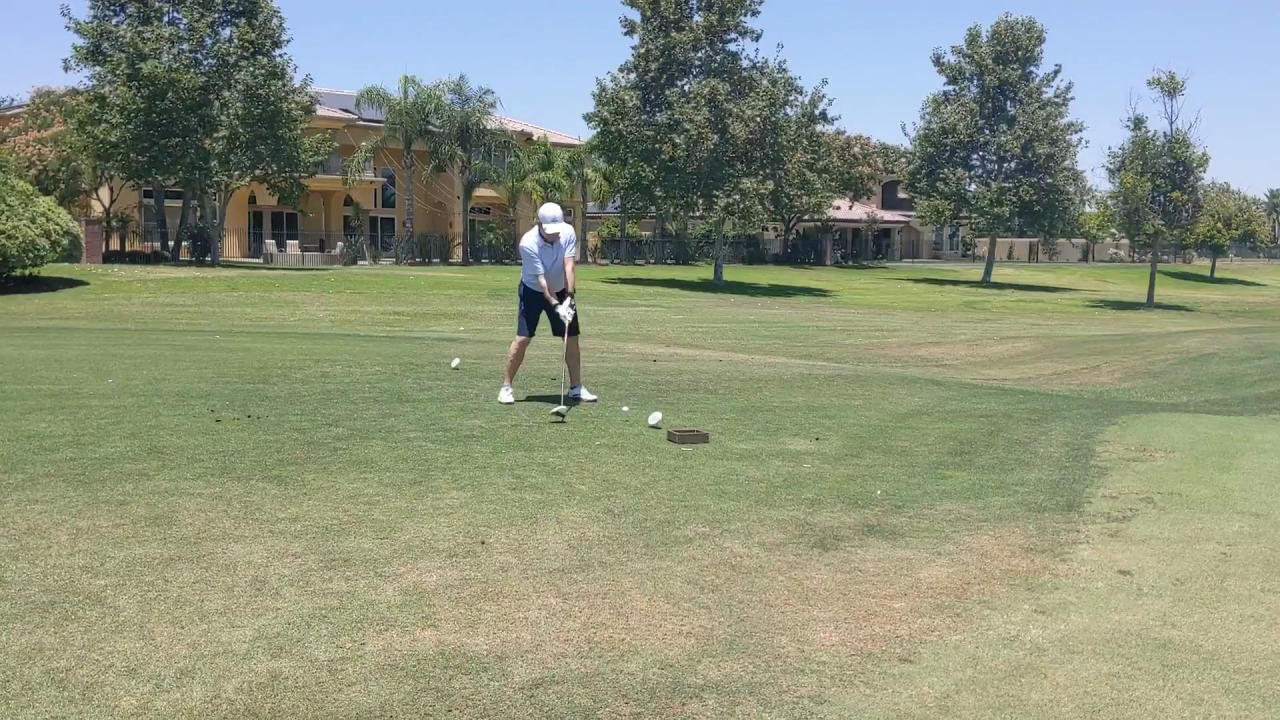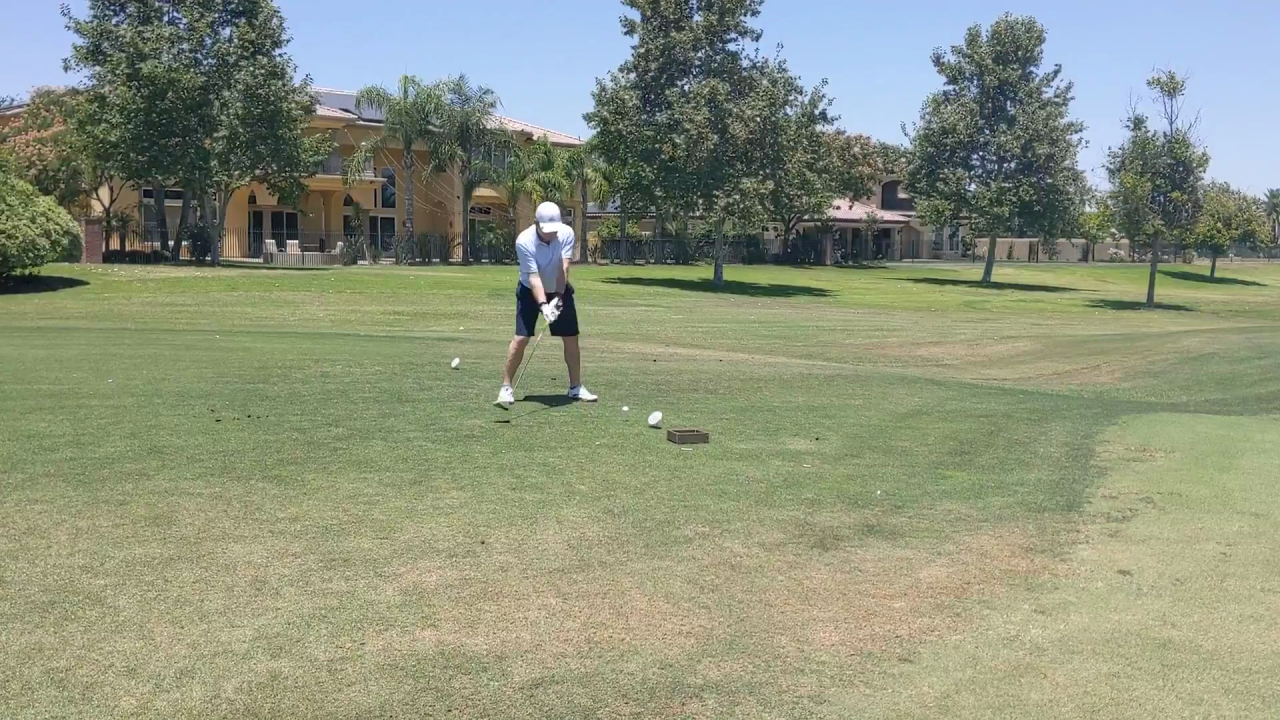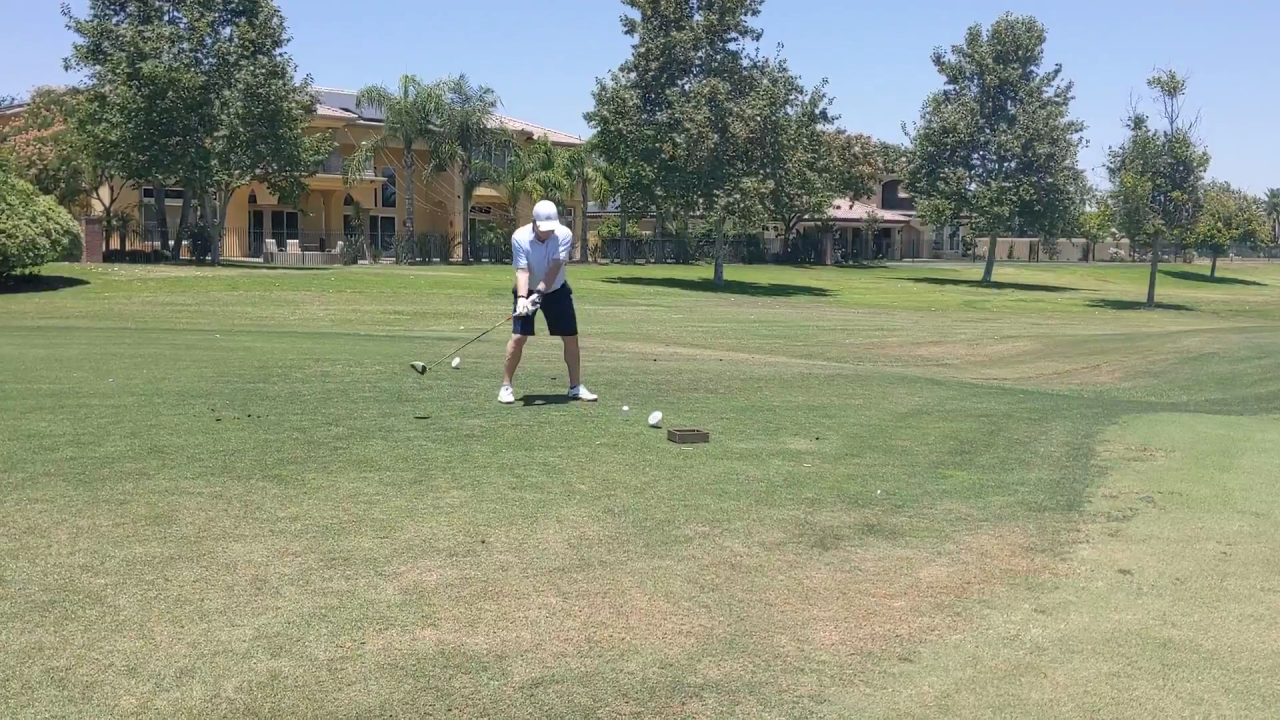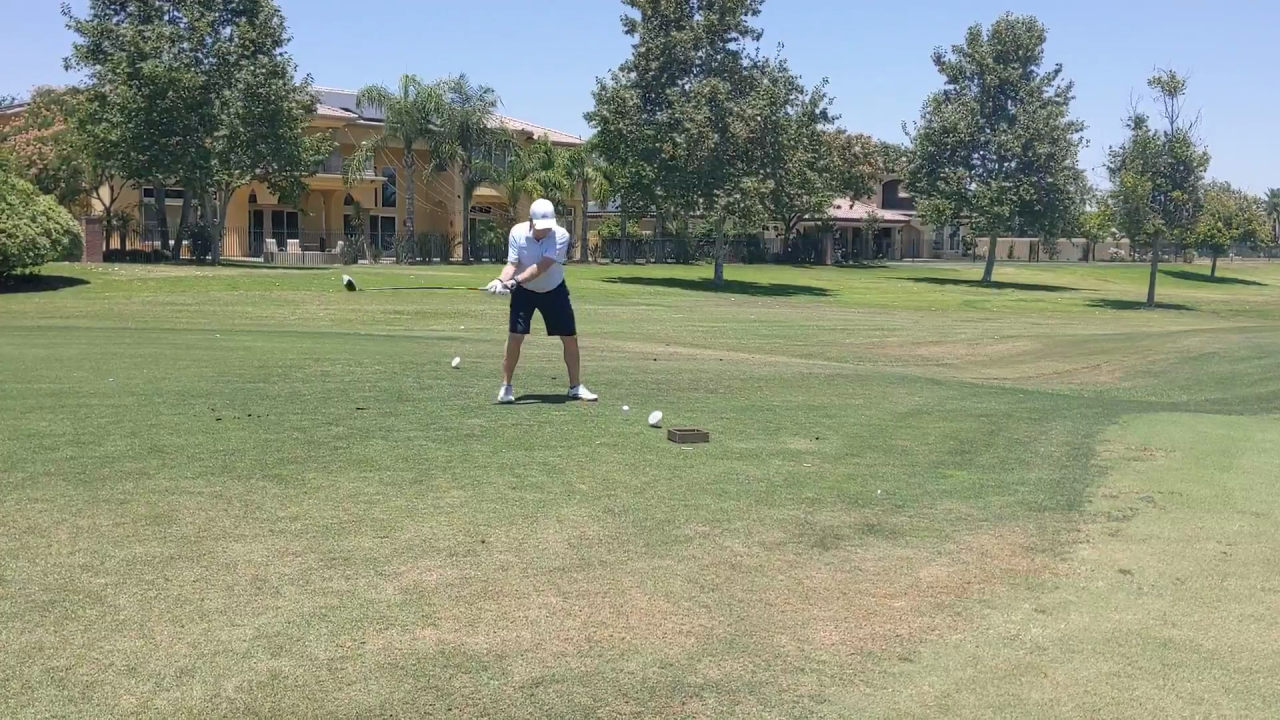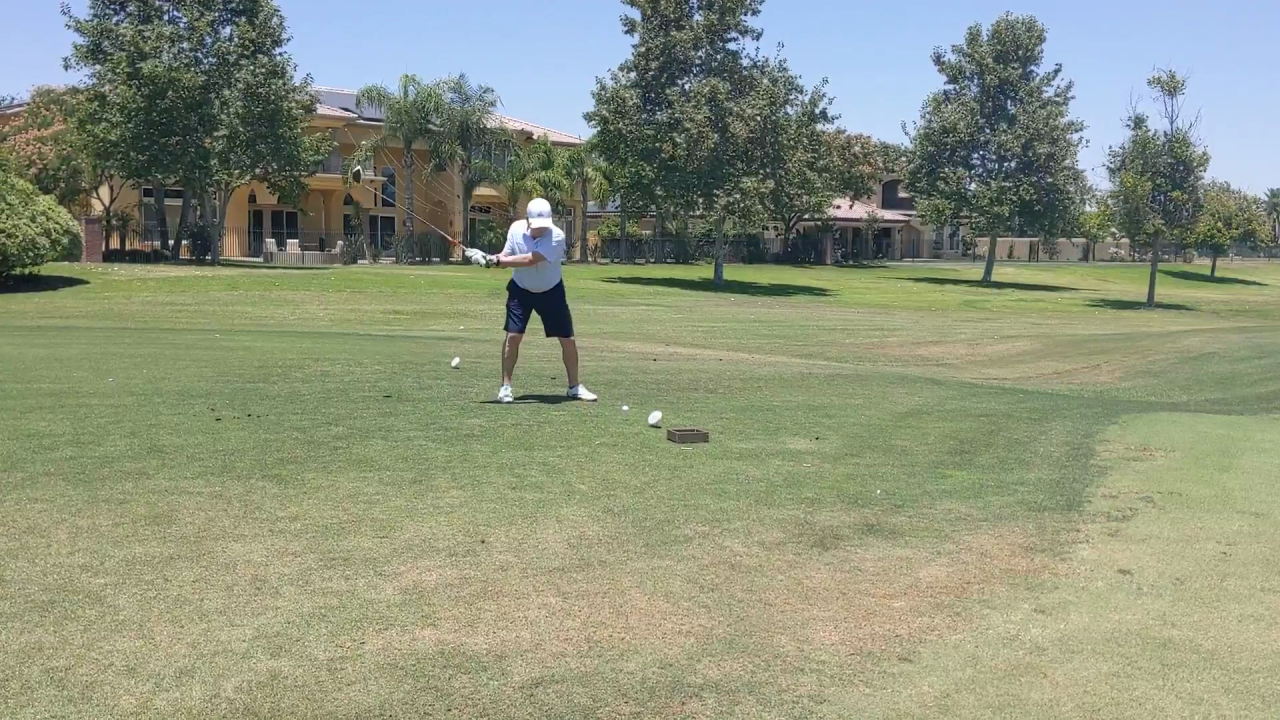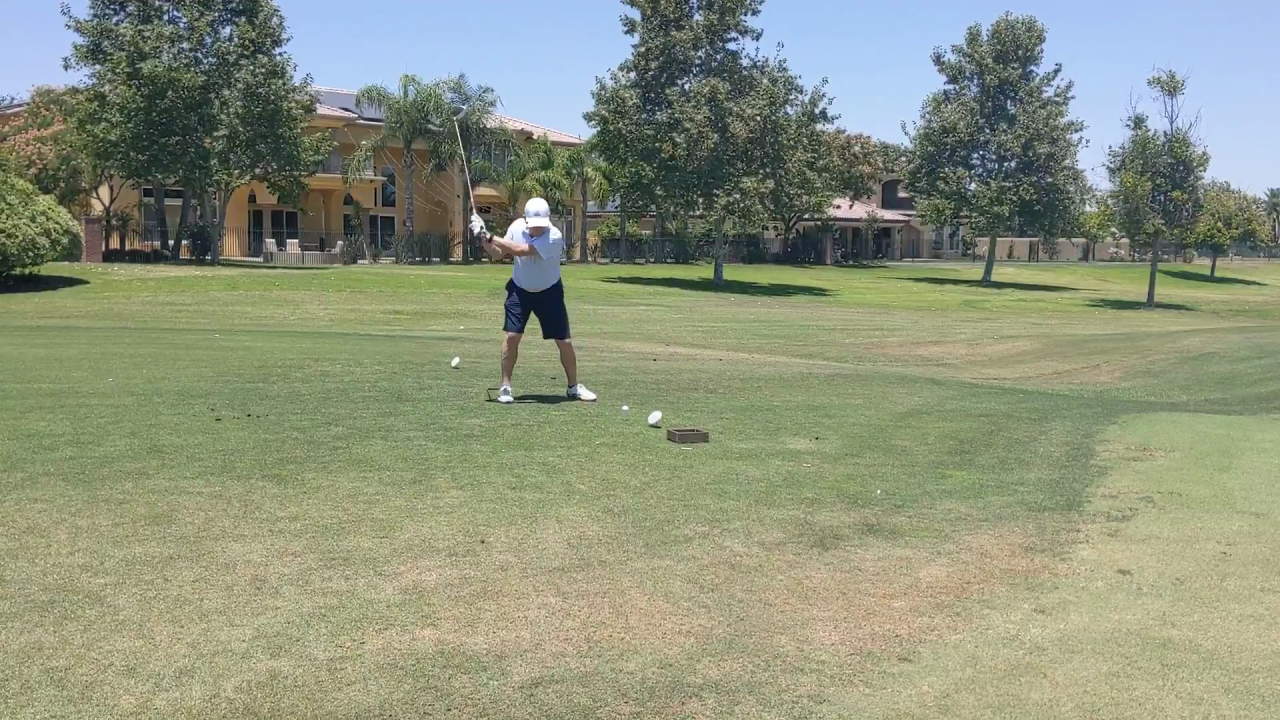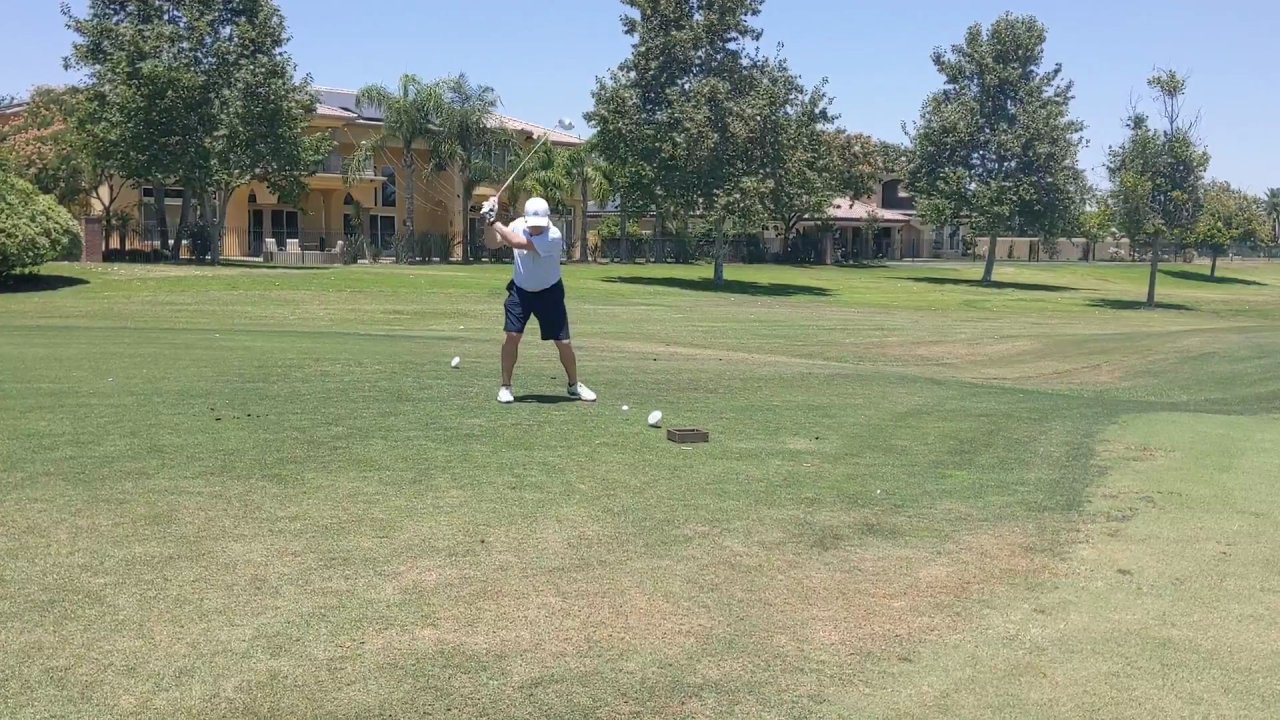
dt=0.1s
person 1, frame 1
left shoulder: (568, 232)
right shoulder: (528, 244)
left elbow: (569, 266)
right elbow: (541, 279)
left wrist: (569, 297)
right wrist: (556, 306)
left hip: (560, 291)
right hip: (533, 292)
left knee: (572, 337)
right knee: (522, 339)
left ankle: (576, 387)
right ankle: (507, 386)
person 1, frame 2
left shoulder: (567, 234)
right shoulder: (524, 241)
left elbow: (563, 268)
right elbow: (533, 276)
left wrist: (558, 298)
right wrist: (543, 304)
left hip: (559, 292)
right hip: (531, 292)
left knee: (572, 338)
right knee: (521, 338)
left ankle: (576, 387)
right ankle: (506, 386)
person 1, frame 3
left shoulder: (564, 234)
right shoulder: (520, 237)
left elbow: (553, 270)
right elbow: (522, 272)
left wrist: (537, 295)
right wrist: (522, 298)
left hip: (556, 289)
right hip: (528, 290)
left knee: (571, 338)
right knee: (518, 337)
left ankle: (576, 387)
right ankle: (506, 386)
person 1, frame 4
left shoulder: (561, 236)
right shoulder: (517, 232)
left elbow: (541, 267)
right elbow: (512, 264)
left wrist: (513, 283)
right wrist: (501, 280)
left hip: (555, 291)
right hip: (524, 291)
left knee: (570, 338)
right knee: (516, 336)
left ankle: (575, 387)
right ankle: (506, 386)
person 1, frame 5
left shoulder: (557, 237)
right shoulder: (516, 229)
left elbow: (529, 260)
right elbow: (506, 257)
left wrist: (494, 260)
right wrist: (488, 259)
left hip: (551, 291)
right hip: (521, 290)
left knee: (568, 339)
right knee: (513, 336)
left ankle: (574, 386)
right ankle: (505, 386)
person 1, frame 6
left shoulder: (554, 237)
right shoulder: (517, 227)
left elbow: (519, 251)
right elbow: (497, 254)
left wrist: (489, 237)
right wrist: (483, 236)
left hip: (549, 293)
right hip: (519, 291)
left knee: (564, 341)
right knee: (512, 336)
left ankle: (574, 386)
right ankle: (505, 386)
person 1, frame 7
left shoulder: (553, 236)
right shoulder: (518, 225)
left elbow: (515, 242)
right elbow: (493, 244)
left wrist: (492, 222)
right wrist: (490, 218)
left hip: (549, 293)
right hip: (520, 291)
left knee: (563, 343)
right knee: (511, 336)
left ankle: (574, 385)
right ankle: (505, 386)
